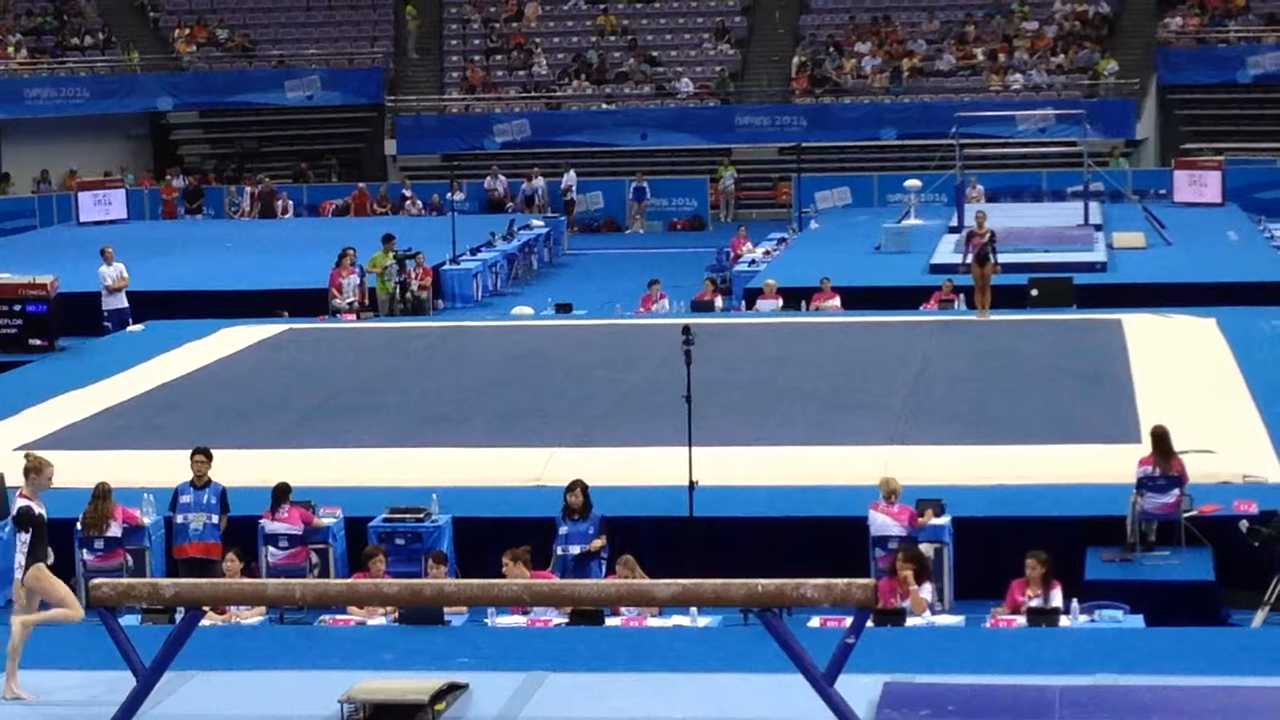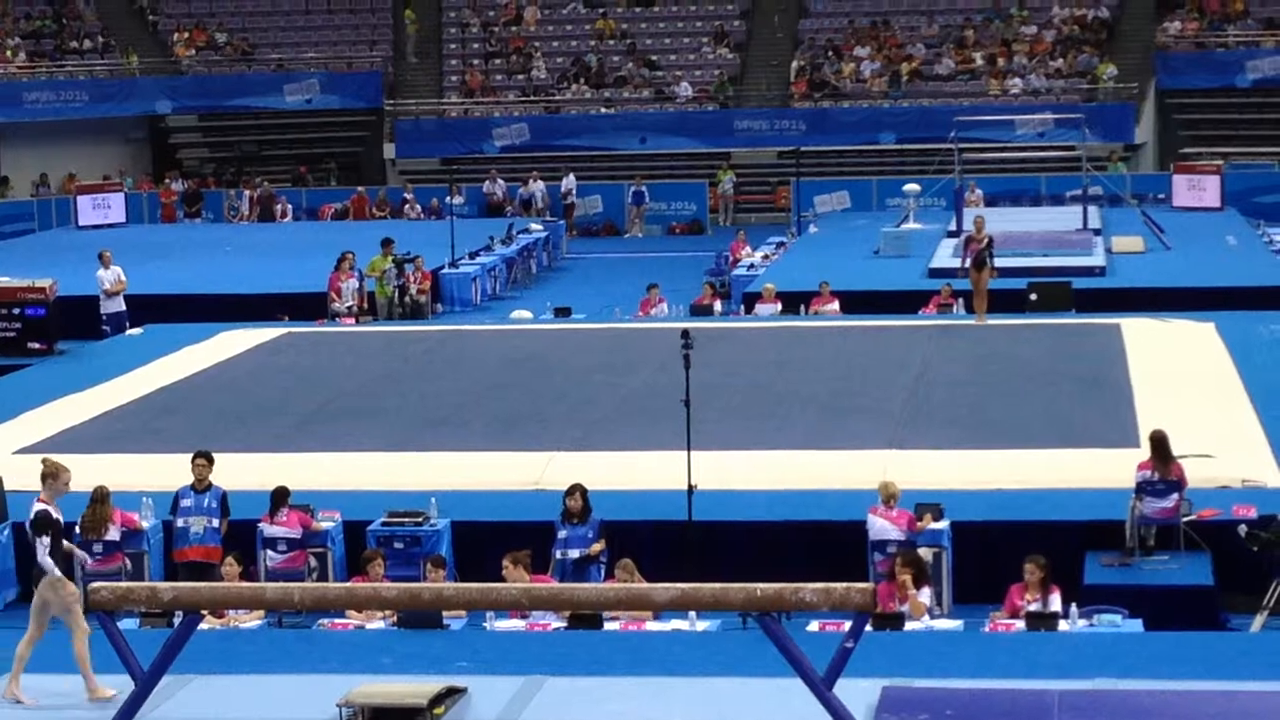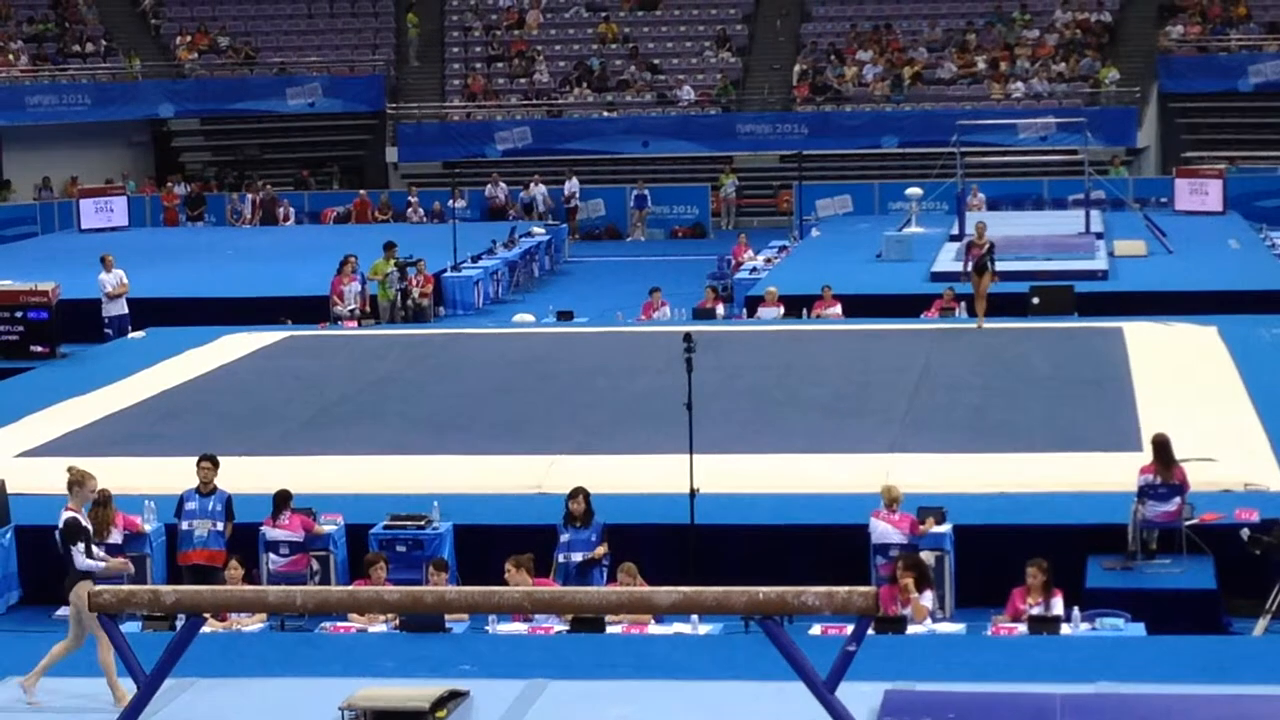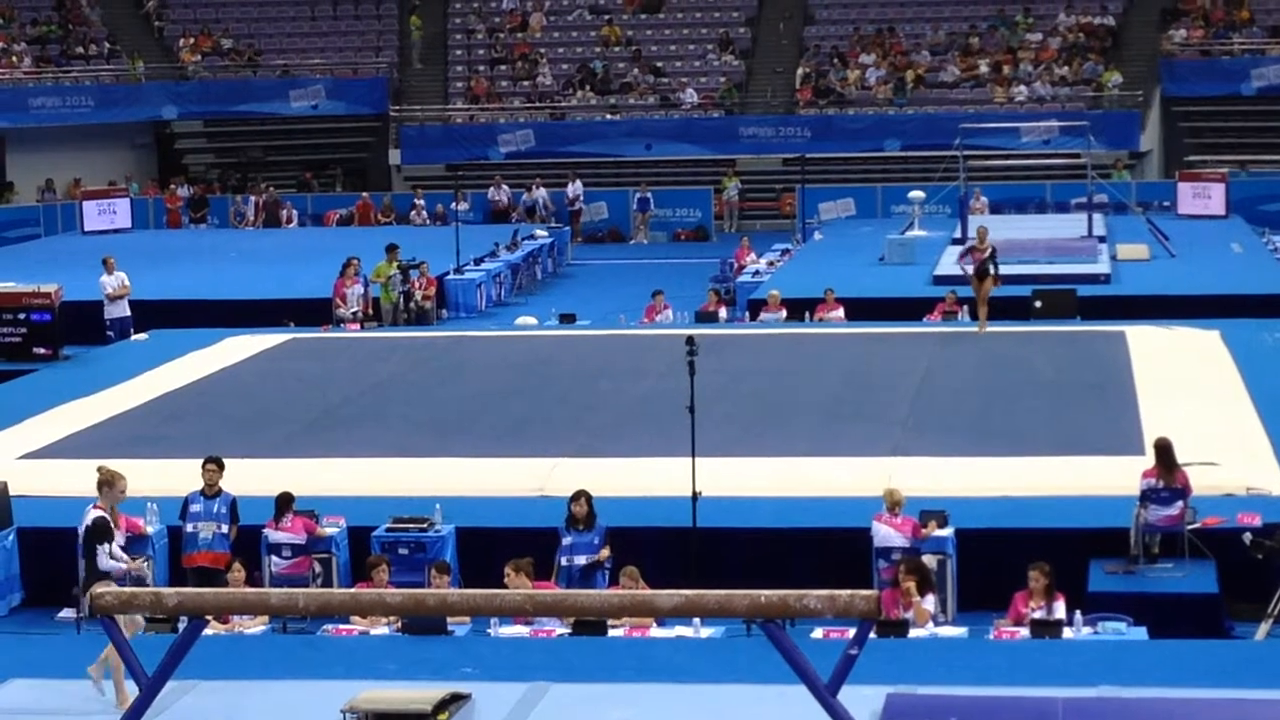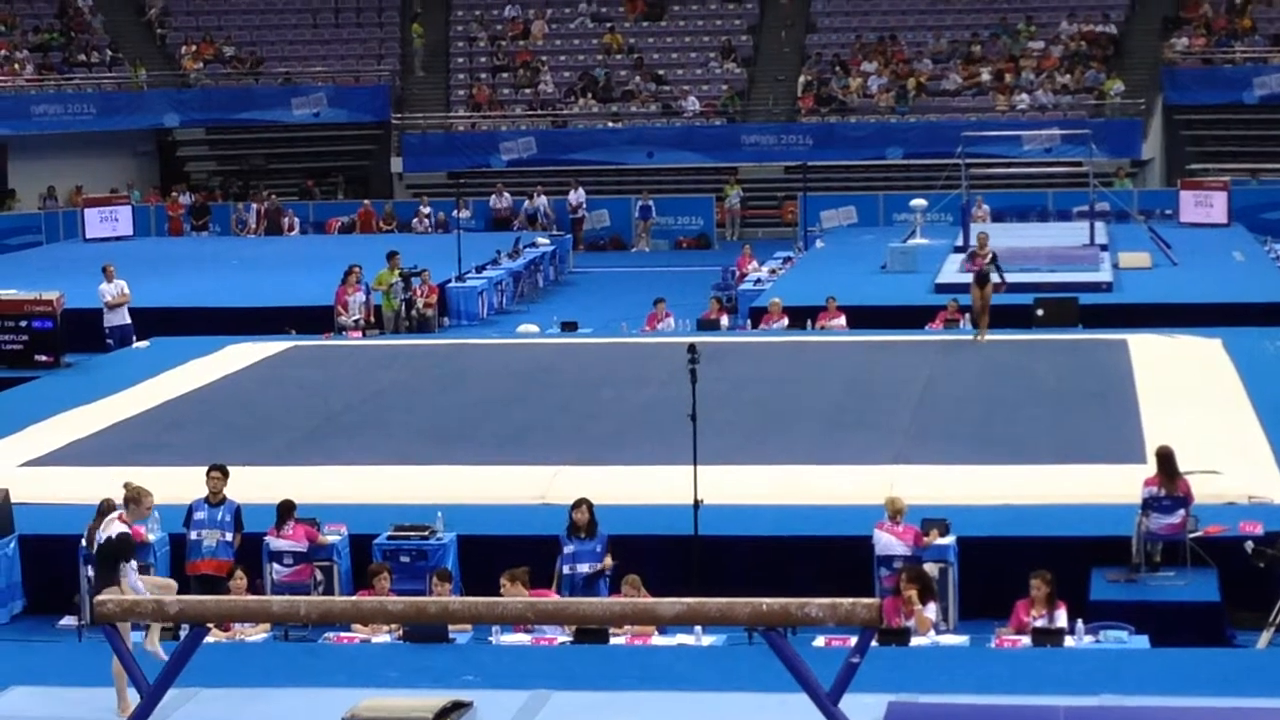
dt=0.2s
person 1, frame 1
left shoulder: (30, 498)
right shoulder: (25, 510)
right elbow: (20, 549)
left wrist: (44, 548)
right wrist: (18, 586)
left hip: (35, 568)
right hip: (33, 570)
left knee: (24, 631)
right knee: (75, 611)
left ankle: (11, 685)
right ankle: (22, 619)
person 1, frame 2
left shoulder: (49, 505)
right shoulder: (43, 514)
right elbow: (42, 556)
left wrist: (72, 549)
right wrist: (65, 585)
left hip: (46, 578)
right hip: (49, 578)
left knee: (34, 632)
right knee: (81, 629)
left ankle: (12, 685)
right ankle: (93, 689)
person 1, frame 3
left shoulder: (78, 514)
right shoulder: (72, 522)
right elbow: (79, 562)
left wrist: (110, 561)
right wrist: (108, 567)
left hip: (80, 583)
right hip: (79, 585)
left knee: (75, 640)
right knee: (105, 640)
left ankle: (32, 679)
right ankle: (119, 697)
person 1, frame 4
left shoulder: (99, 511)
right shoulder: (100, 521)
right elbow: (104, 563)
left wrist: (128, 562)
right wrist: (131, 568)
left hip: (106, 581)
right hip: (99, 583)
left knee: (136, 623)
left ankle: (98, 667)
right ankle: (121, 698)
person 1, frame 5
left shoulder: (113, 518)
right shoulder: (124, 536)
left elbow: (98, 541)
right elbow: (133, 580)
left knee: (170, 586)
left ankle: (152, 639)
